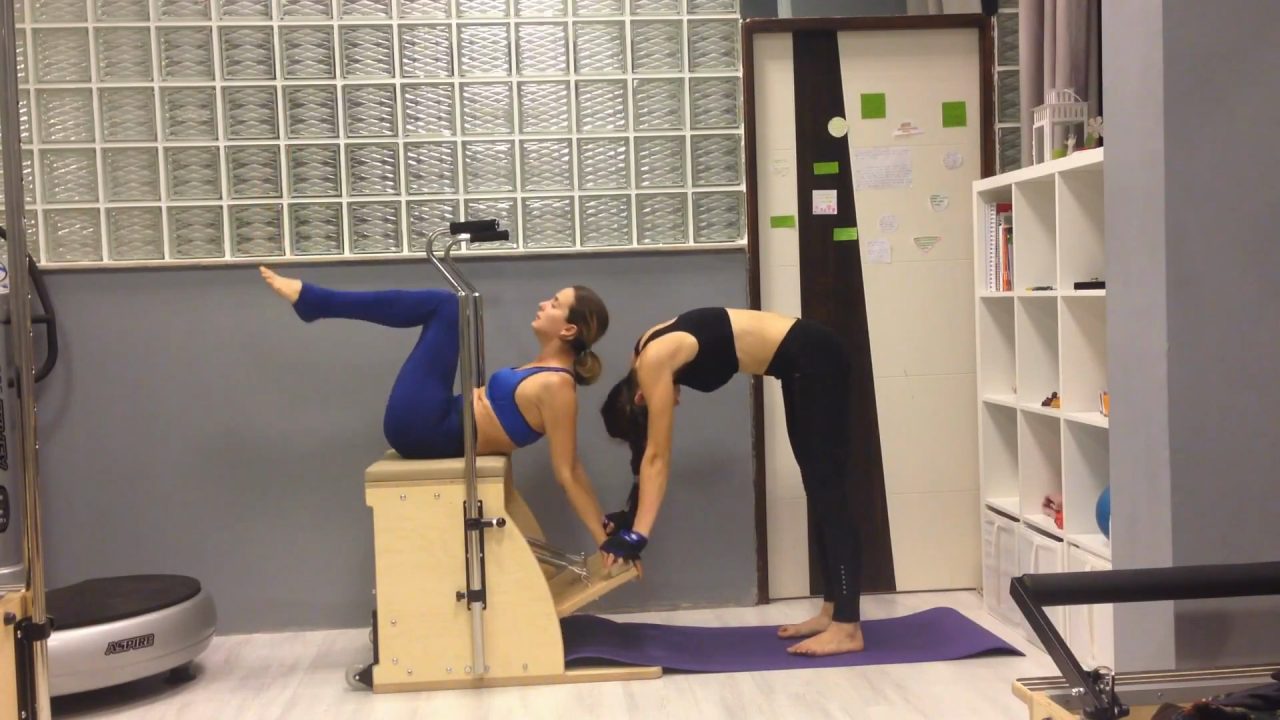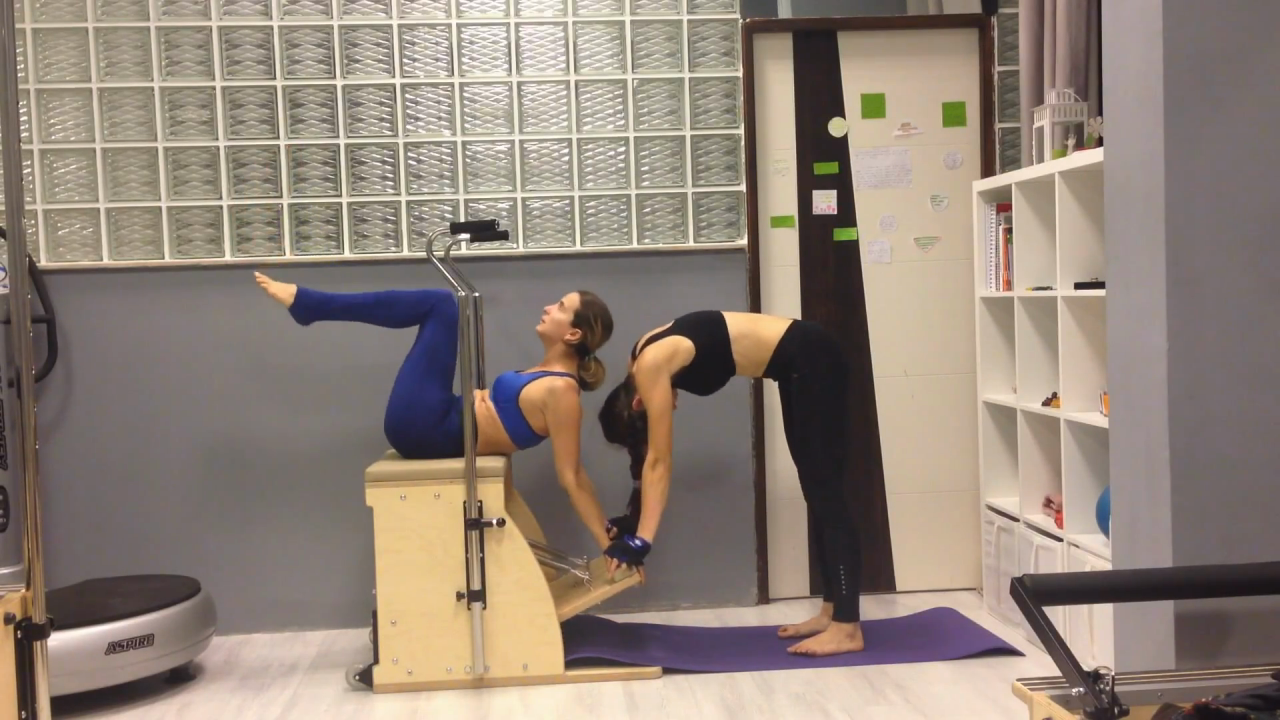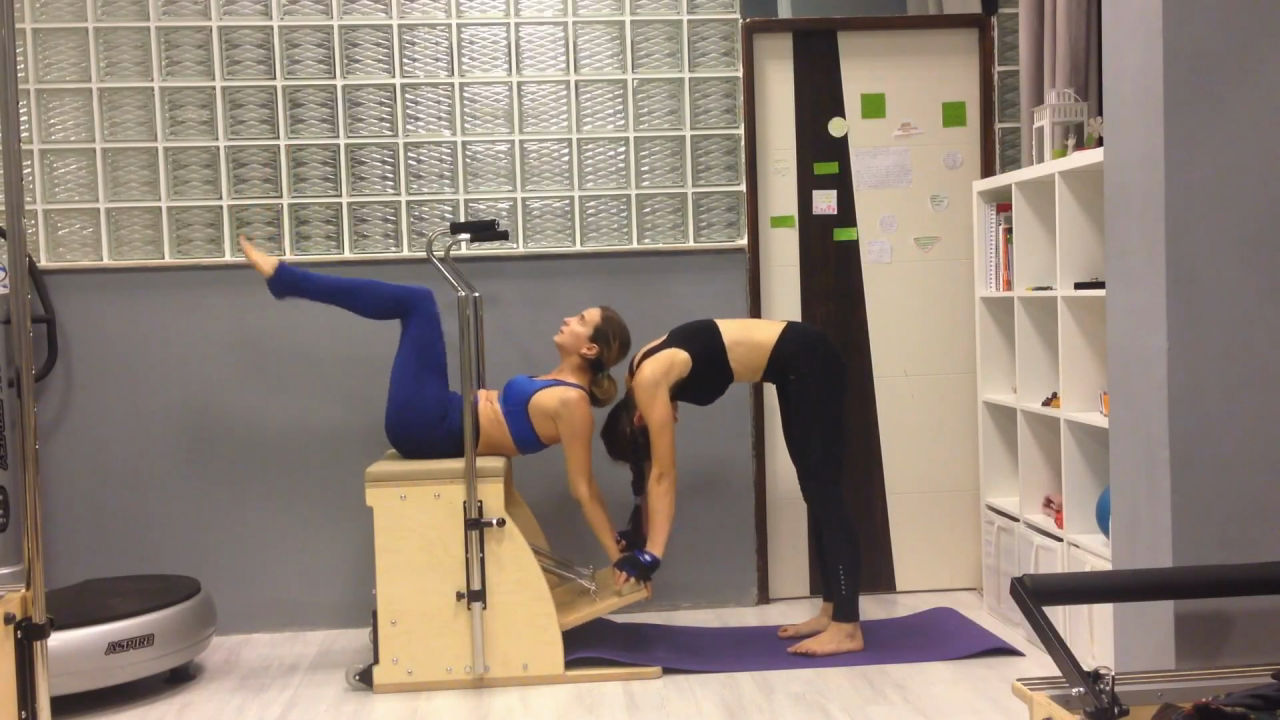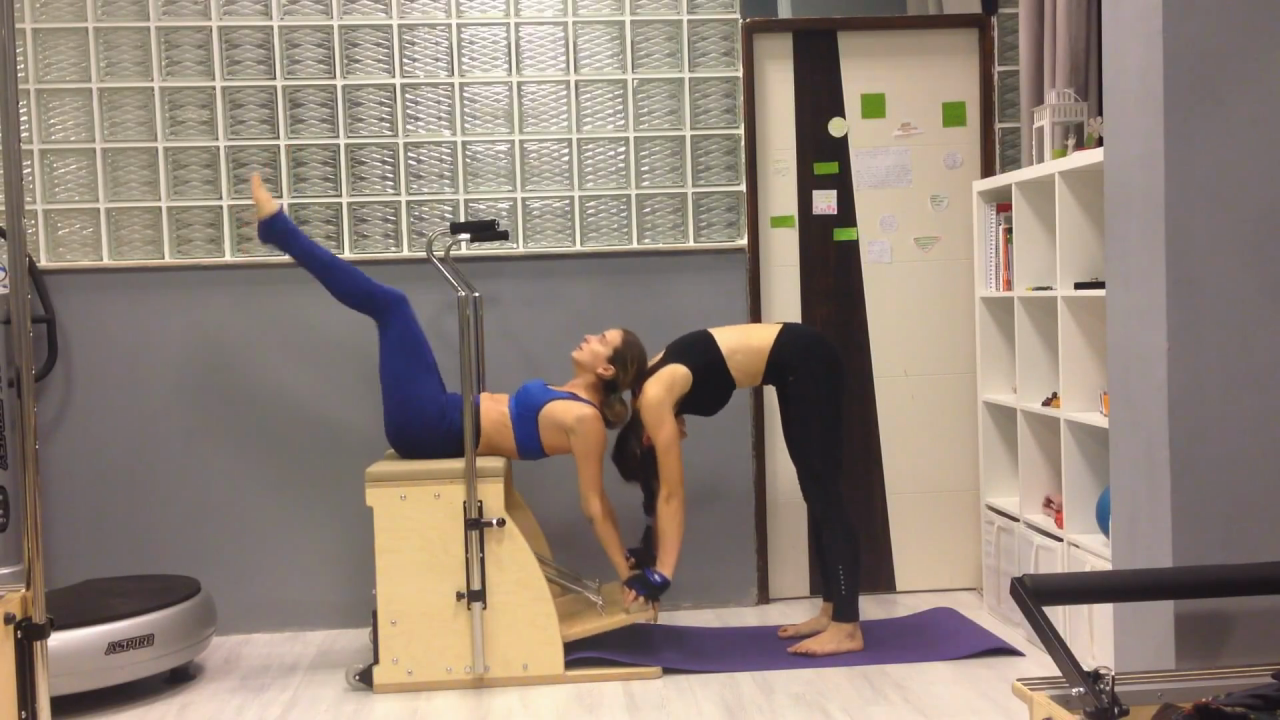
dt=0.2s
person 1, frame 1
left shoulder: (556, 387)
right shoulder: (546, 371)
left elbow: (569, 473)
left wrist: (606, 541)
left hip: (422, 430)
right hip: (433, 428)
left knee: (444, 306)
right knee: (442, 305)
left ankle: (310, 297)
right ankle: (311, 298)
person 1, frame 2
left shoulder: (561, 391)
right shoulder: (551, 374)
left elbow: (572, 477)
left wrist: (609, 544)
left hip: (425, 432)
right hip: (435, 428)
left knee: (440, 306)
right knee: (440, 304)
left ankle: (303, 300)
right ankle: (304, 300)
person 1, frame 3
left shoulder: (572, 404)
right shoulder: (562, 384)
left elbow: (583, 489)
left wrist: (617, 557)
left hip: (428, 432)
right hip: (439, 424)
left knee: (420, 304)
right knee: (419, 302)
left ankle: (285, 275)
right ankle: (285, 275)
person 1, frame 4
left shoulder: (586, 420)
right shoulder: (573, 402)
left elbow: (595, 506)
left wrist: (628, 576)
left hip: (430, 431)
right hip: (440, 421)
left knee: (393, 305)
right knee: (390, 306)
left ankle: (278, 226)
right ankle: (279, 227)
person 2, frame 1
left shoulder: (654, 361)
right shoulder: (648, 354)
left elbow: (657, 457)
right elbow: (653, 453)
left wrist: (637, 534)
right wrist: (632, 514)
left hip: (816, 360)
right hip: (803, 364)
left knee: (827, 493)
right knee: (820, 493)
left ankle: (847, 629)
right ankle: (833, 613)
person 2, frame 2
left shoulder: (651, 366)
right shoulder: (645, 359)
left elbow: (659, 462)
right elbow: (652, 458)
left wrist: (641, 540)
right wrist: (634, 518)
left hip: (813, 360)
right hip: (800, 364)
left knee: (825, 493)
right knee: (817, 492)
left ankle: (847, 629)
right ankle: (832, 612)
person 2, frame 3
left shoulder: (650, 380)
right shoulder: (644, 372)
left elbow: (663, 476)
right elbow: (654, 471)
left wrist: (651, 554)
right wrist: (641, 533)
left hip: (809, 361)
right hip: (797, 364)
left knee: (823, 494)
right knee: (816, 493)
left ankle: (847, 628)
right ankle: (832, 613)
person 2, frame 4
left shoulder: (654, 400)
right shoulder: (651, 393)
left elbow: (671, 496)
right elbow: (663, 491)
left wrist: (660, 574)
right wrist: (651, 550)
left hip: (808, 361)
right hip: (796, 363)
left knee: (823, 494)
right knee: (816, 493)
left ankle: (847, 628)
right ankle: (831, 612)
